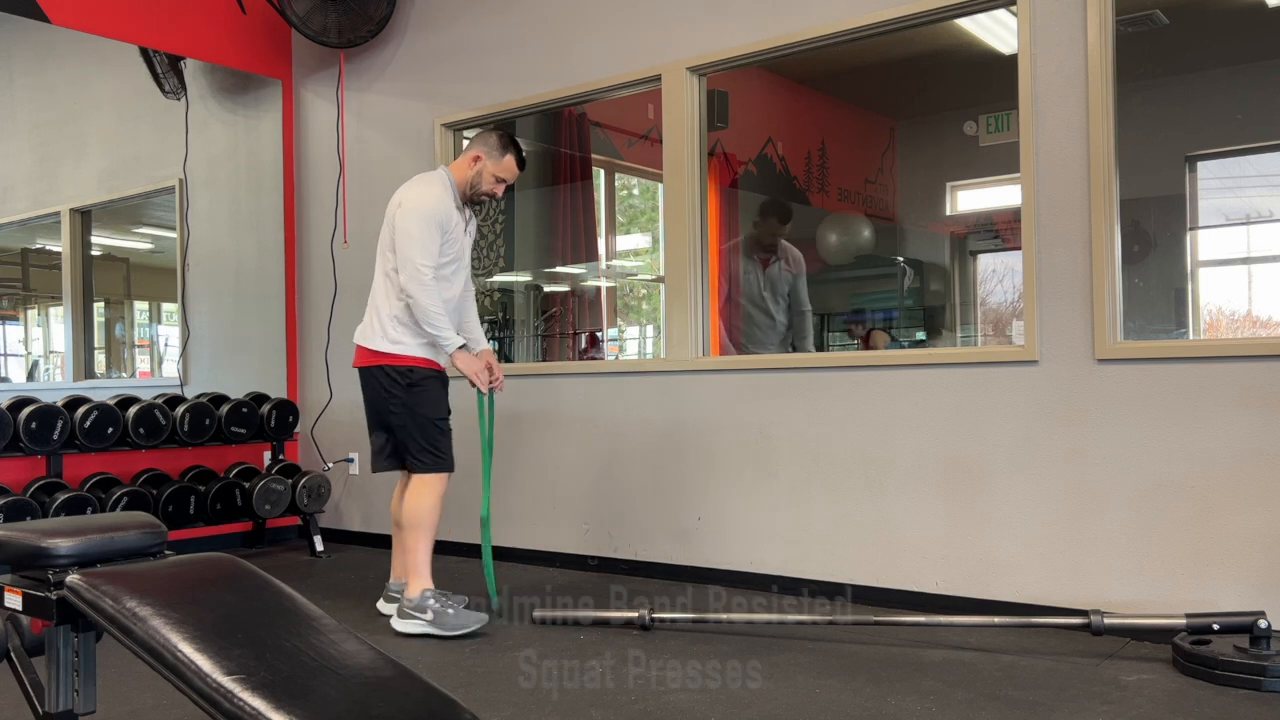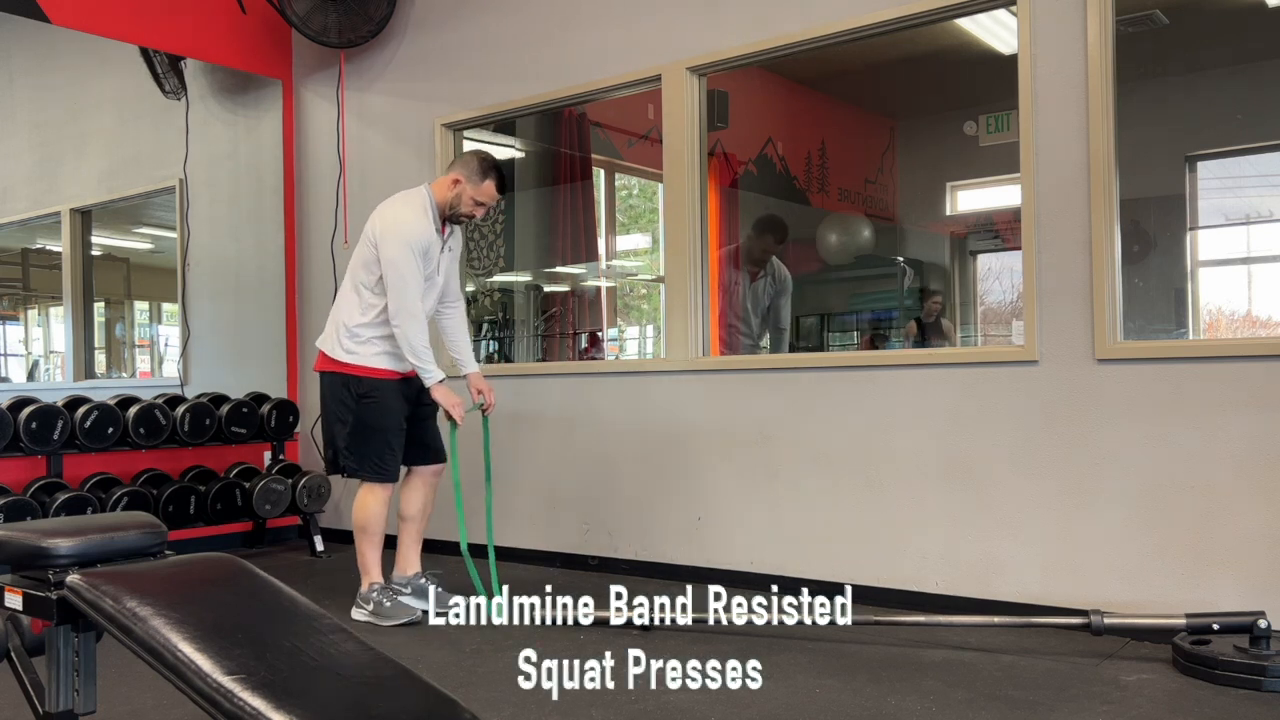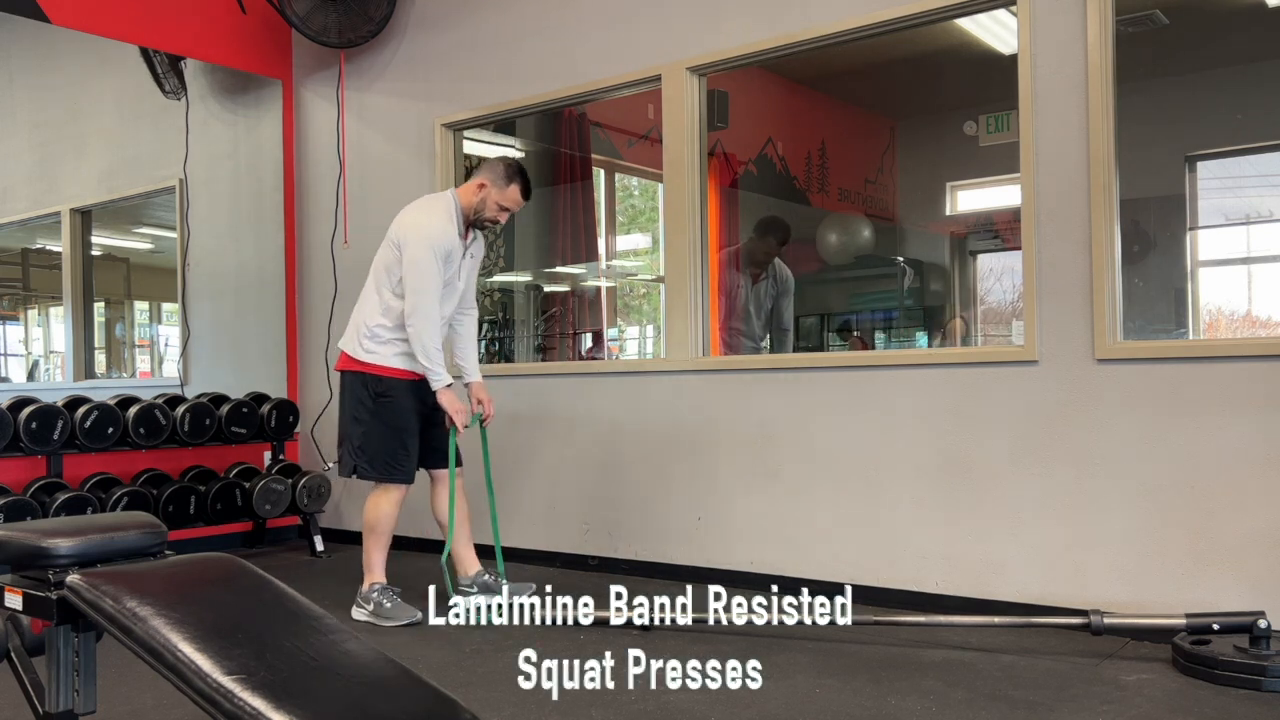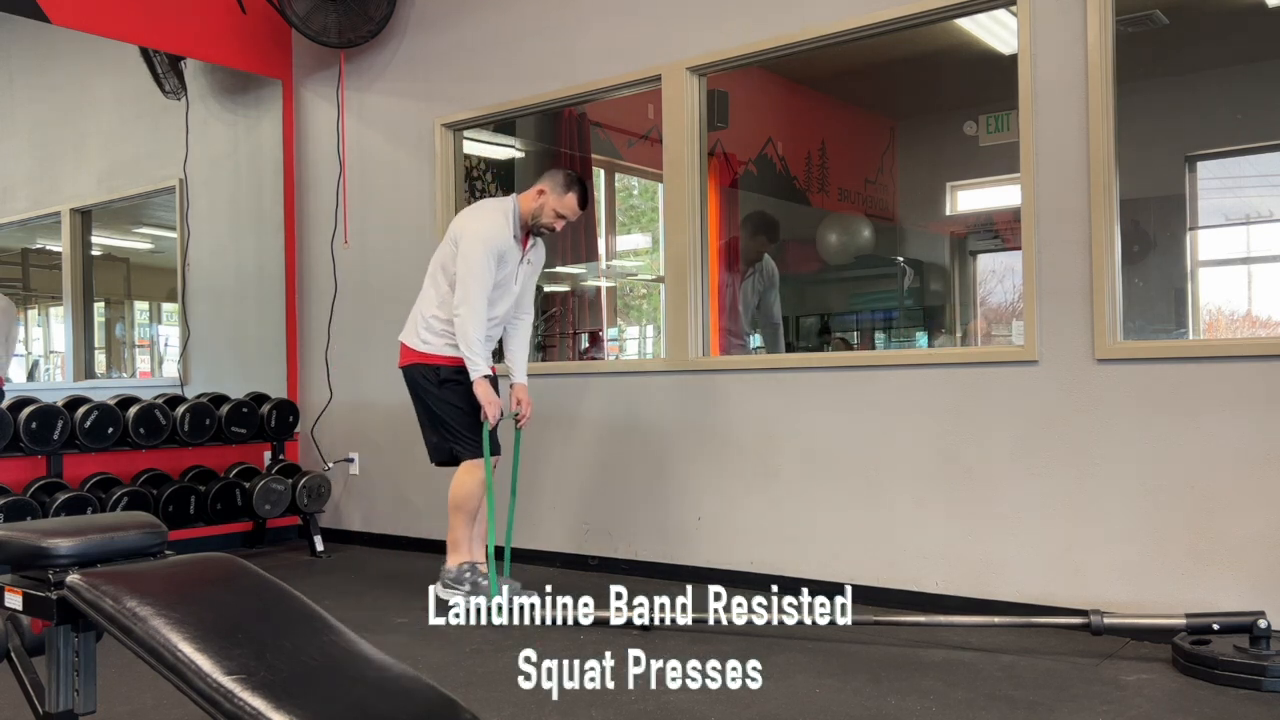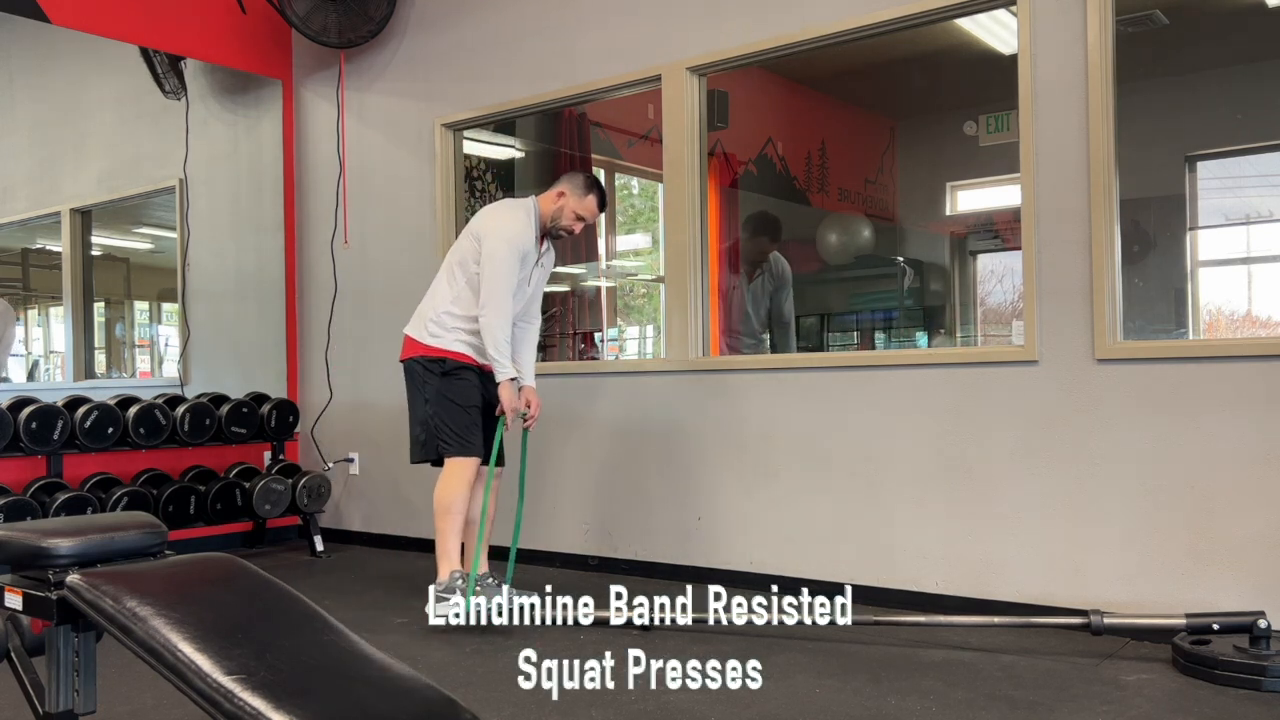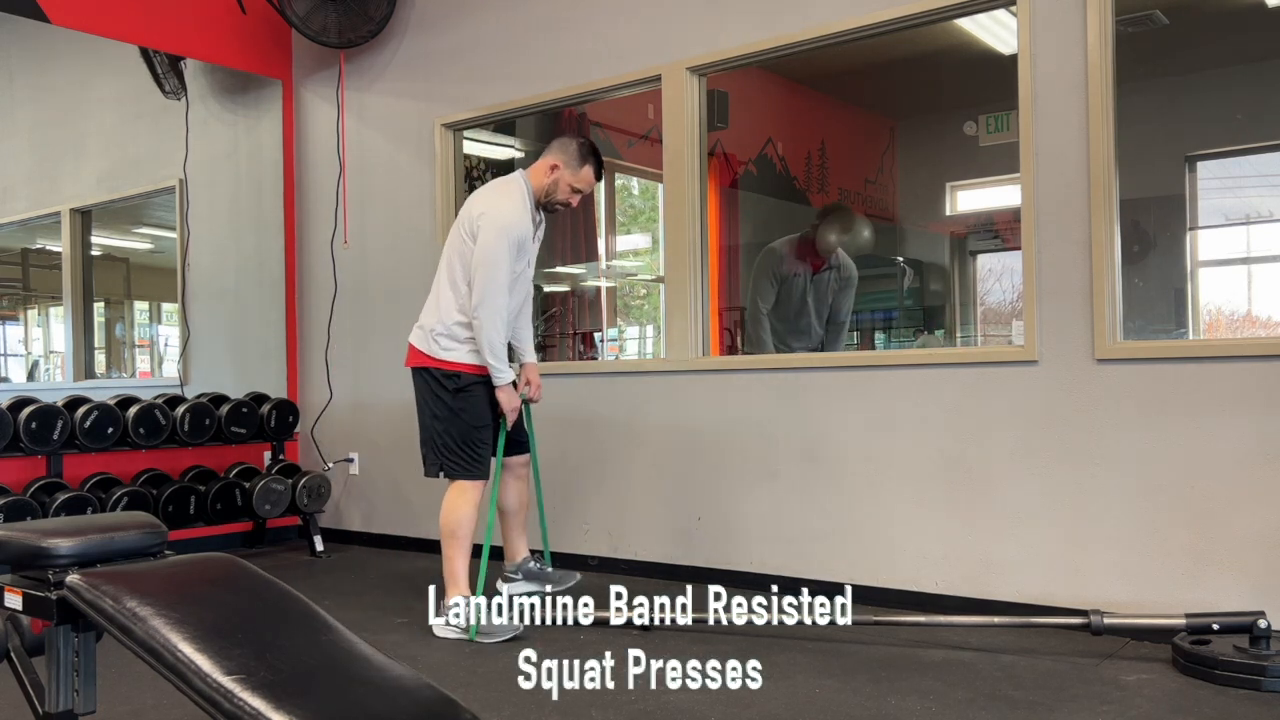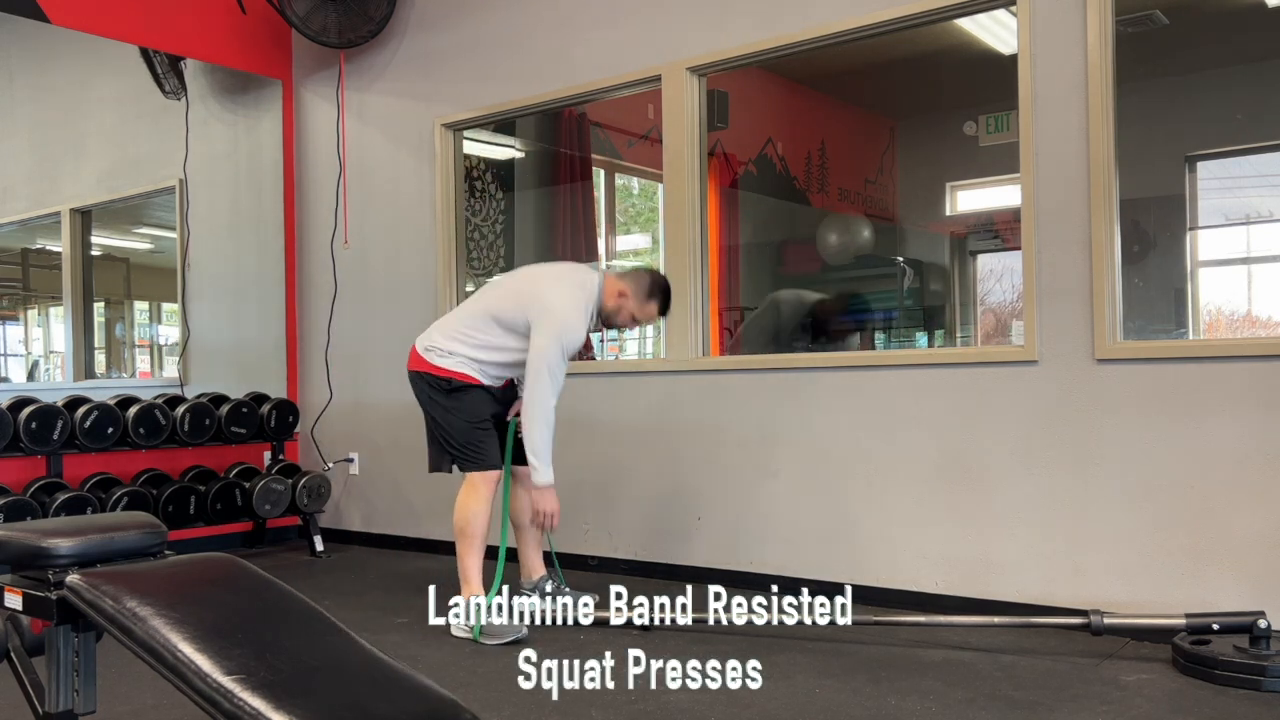
dt=0.7s
person 1, frame 1
left shoulder: (464, 215)
right shoulder: (424, 198)
left elbow: (458, 290)
right elbow: (417, 285)
left wrist: (481, 346)
right wrist: (458, 350)
left hip: (421, 358)
right hip: (396, 355)
left knee: (420, 469)
right knee: (431, 469)
left ankle: (403, 585)
right ankle: (416, 600)
person 1, frame 2
left shoulder: (450, 231)
right shoulder: (404, 220)
left elbow: (450, 305)
right elbow: (405, 314)
left wrist: (471, 370)
right wrist: (436, 382)
left hip: (400, 365)
right hip: (358, 362)
left knee: (427, 465)
right knee: (379, 476)
left ankle: (407, 576)
right ankle: (371, 591)
person 1, frame 3
left shoulder: (473, 239)
right shoulder: (428, 223)
left elbow: (463, 313)
right elbow: (420, 314)
left wrist: (473, 379)
right wrist: (442, 386)
left hip: (419, 368)
right hip: (379, 365)
left knee: (447, 470)
right knee: (393, 479)
left ankle: (472, 578)
right ankle: (372, 592)
person 1, frame 4
left shoulder: (536, 249)
right shoulder: (485, 225)
left elbow: (519, 318)
right elbow: (468, 307)
left wrist: (519, 380)
right wrist: (481, 378)
left hip: (471, 361)
right hip: (434, 353)
left knee: (481, 460)
right knee: (477, 456)
left ankle: (476, 572)
right ankle: (456, 569)
person 1, frame 5
left shoulder: (545, 251)
right shoulder: (507, 223)
left elbow: (526, 320)
right elbow: (494, 306)
left wrist: (527, 382)
right wrist: (507, 379)
left hip: (475, 358)
right hip: (439, 350)
left knee: (483, 466)
right knee: (462, 460)
left ankle: (477, 577)
right ankle: (448, 585)
person 1, frame 6
left shoulder: (532, 212)
right shoulder: (503, 212)
right elbow: (486, 307)
left wrist: (527, 359)
right wrist: (503, 381)
left hip: (478, 357)
right hip: (451, 358)
left knee: (516, 458)
right knee: (470, 477)
left ankle: (518, 565)
right ankle: (455, 607)
person 1, frame 7
left shoulder: (588, 284)
right shoulder: (566, 312)
right elbow: (542, 403)
left wrist: (523, 396)
right wrist: (544, 482)
left hip: (485, 372)
right hip: (444, 369)
left knee: (522, 468)
right knee: (484, 473)
left ankle: (535, 582)
right ankle: (471, 609)
